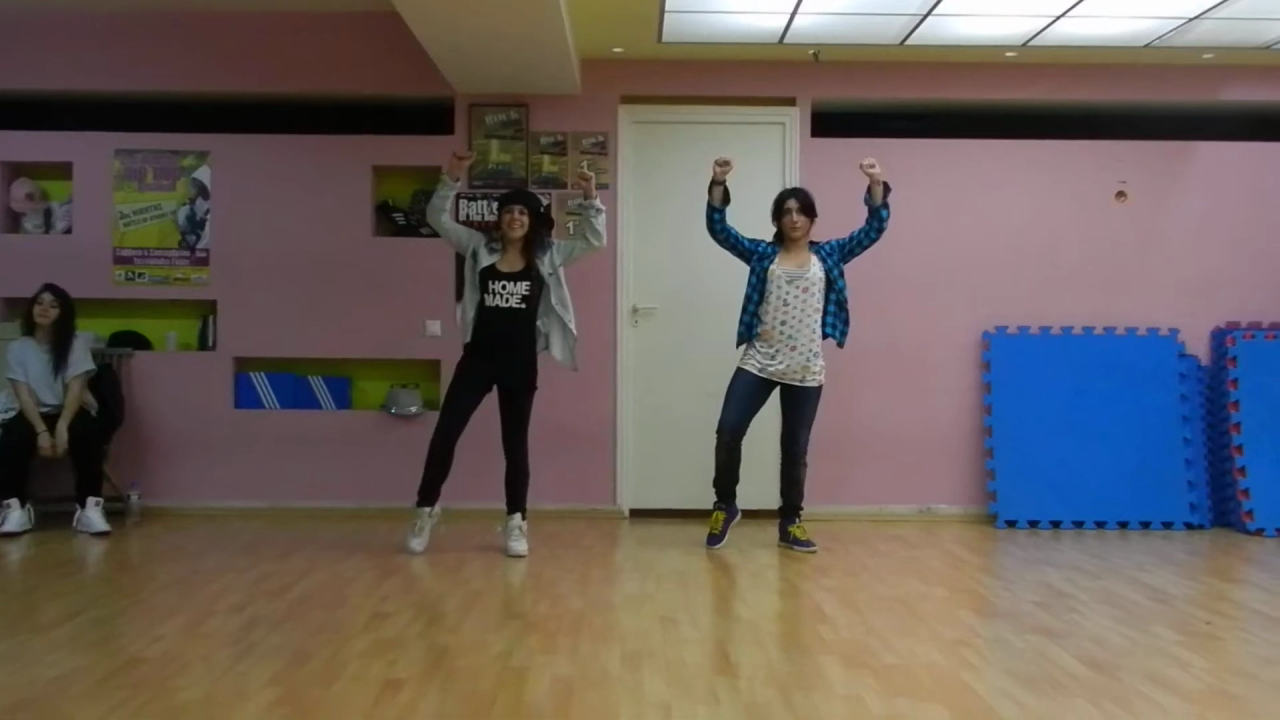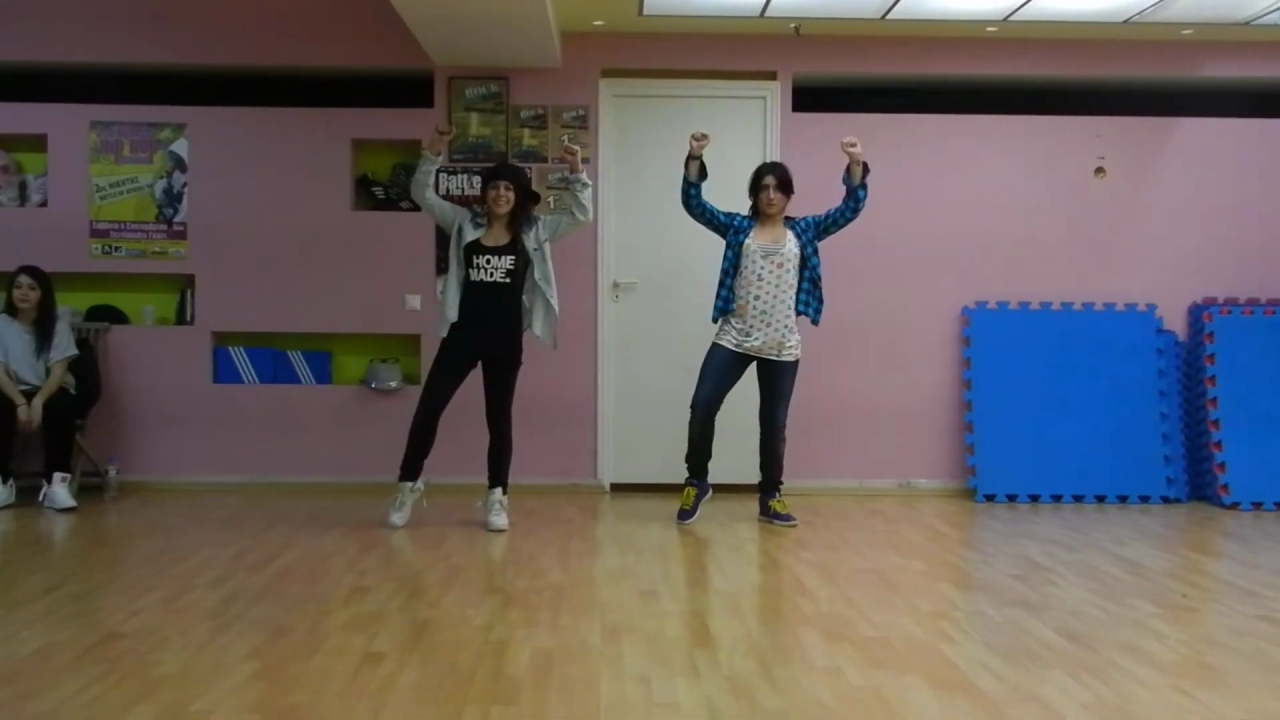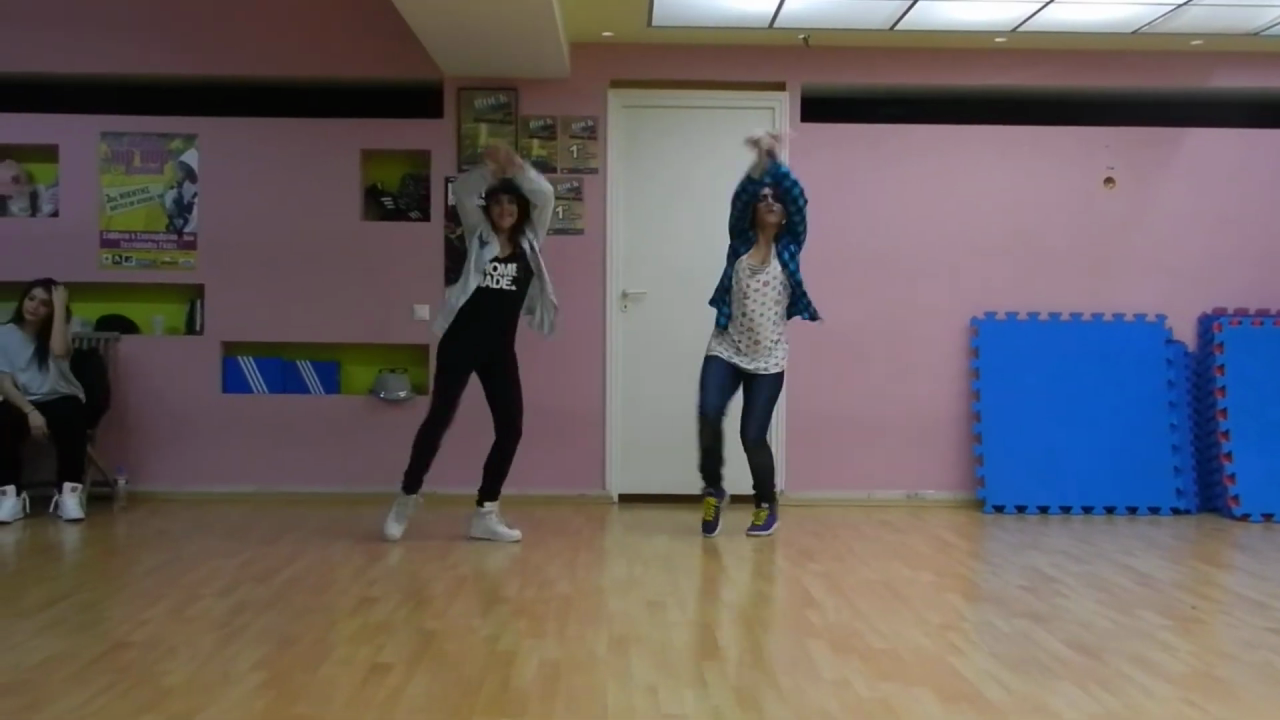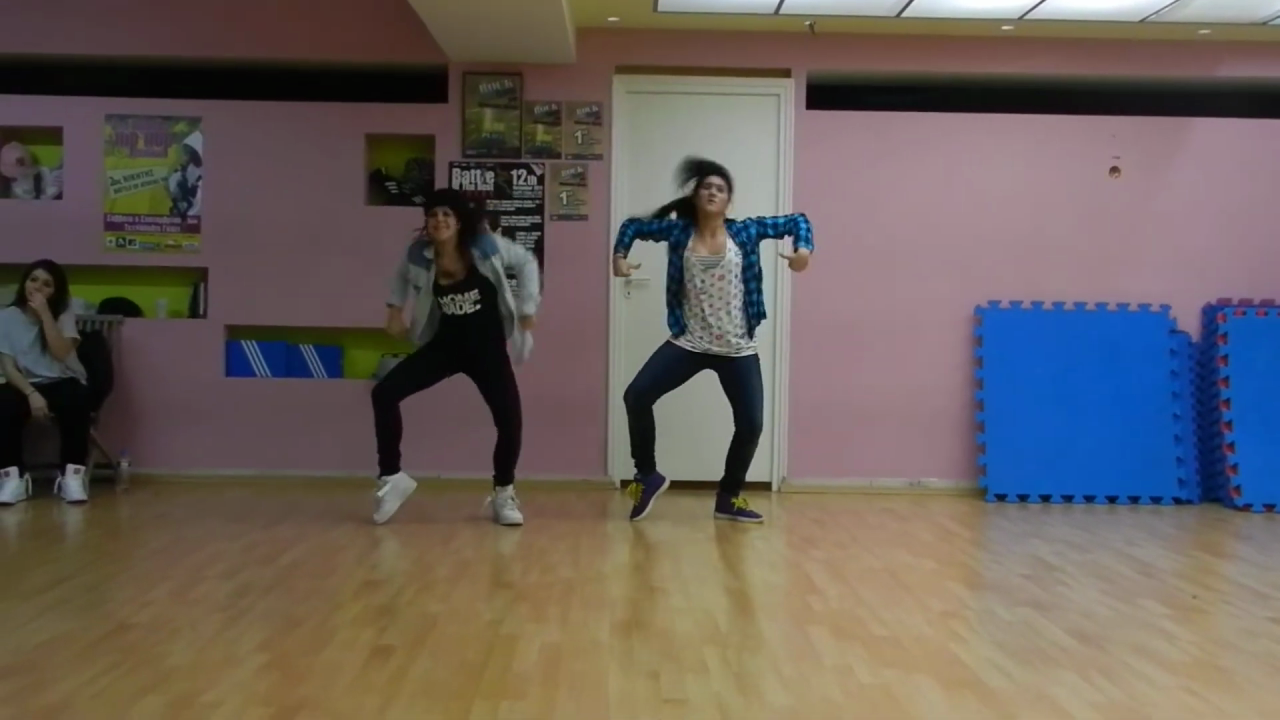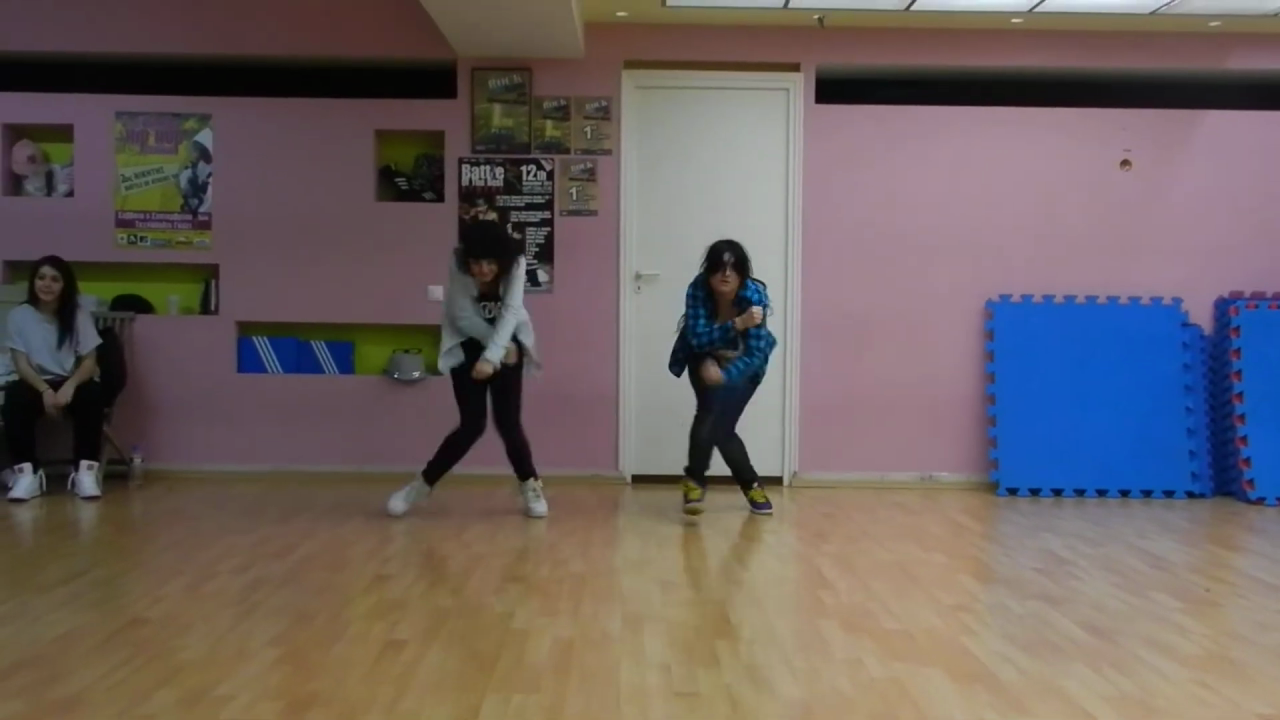
dt=1s
person 1, frame 1
left shoulder: (548, 255)
right shoulder: (479, 248)
left elbow: (594, 240)
right elbow: (438, 219)
left wrist: (591, 199)
right wrist: (452, 180)
left hip: (520, 362)
right hip: (478, 357)
left knee: (515, 443)
right knee: (445, 433)
left ankle: (516, 524)
right ankle: (426, 511)
person 1, frame 2
left shoulder: (534, 231)
right shoulder: (464, 223)
left elbow: (581, 214)
right elbow: (423, 194)
left wrist: (577, 173)
right wrist: (432, 155)
left hip: (505, 337)
right hip: (464, 332)
left knee: (499, 418)
right knee: (428, 408)
left ankle: (497, 499)
right ankle: (408, 486)
person 1, frame 3
left shoulder: (529, 239)
right shoulder: (479, 234)
left elbow: (545, 195)
right elbow: (462, 190)
left wrist: (517, 168)
right wrist: (490, 168)
left hip: (502, 349)
right hip: (462, 341)
left knee: (510, 429)
right knee: (440, 415)
left ankle: (486, 513)
right ankle: (406, 498)
person 1, frame 4
left shoulder: (486, 246)
right shoulder: (420, 255)
left elbow: (525, 262)
right elbow: (402, 276)
left wrist: (528, 309)
right wrist: (395, 308)
left hip: (487, 346)
right hip: (445, 344)
left knee: (510, 420)
right knee: (383, 393)
left ankle: (503, 495)
right ankle: (392, 479)
person 1, frame 5
left shoulder: (514, 264)
right shoulder: (459, 264)
left elbow: (511, 314)
right elbow: (461, 315)
left wrist: (490, 359)
right wrist: (496, 343)
left hip: (503, 350)
right hip: (467, 347)
left knee: (508, 424)
right knee: (472, 426)
left ankle: (530, 488)
right ankle: (422, 485)
person 2, frame 1
left shoulder: (829, 255)
right shoulder: (762, 254)
left elbow: (874, 230)
right elbow: (718, 229)
left wrist: (876, 184)
right wrist: (718, 184)
left hip: (806, 370)
right hip: (759, 363)
left knee: (795, 448)
right knee: (728, 431)
left ankle: (790, 523)
right ankle: (725, 506)
person 2, frame 2
left shoulder: (804, 231)
right shoulder: (738, 227)
left elbow: (850, 209)
right elbow: (693, 204)
left wrist: (856, 164)
right wrist: (695, 158)
left hip: (782, 345)
right hip: (735, 338)
left knee: (774, 423)
right knee: (702, 406)
left ankle: (770, 498)
right ankle: (697, 483)
person 2, frame 3
left shoulder: (790, 243)
right shoulder: (741, 238)
left elbow: (797, 198)
right elbow: (742, 196)
left wrist: (772, 157)
right wrist: (761, 160)
left hip: (768, 359)
right hip: (725, 351)
left knee: (754, 435)
right knee: (709, 415)
left ankle: (766, 505)
right ankle: (713, 491)
person 2, frame 4
left shoulder: (745, 231)
right shoulder: (679, 231)
left elbow: (797, 221)
right elbow: (633, 225)
left wrist: (803, 248)
right wrist: (619, 255)
left hip: (737, 348)
right hip: (689, 342)
left knee: (751, 422)
right knee: (636, 396)
left ankle: (729, 497)
right ankle: (648, 476)
person 2, frame 5
left shoulder: (754, 295)
right shoulder: (698, 289)
left elbow: (756, 353)
right elbow: (697, 339)
left wrist: (724, 376)
right wrist: (737, 323)
left hip: (743, 363)
right hip: (704, 357)
left knee: (721, 428)
right knee: (708, 412)
left ankle: (750, 484)
right ankle: (694, 480)
person 3, frame 1
left shoulder: (76, 343)
left elbow: (75, 389)
right elbow: (23, 395)
left wrist: (62, 426)
right wrist: (41, 431)
left hip: (71, 412)
right hip: (35, 414)
left knee: (86, 433)
left ankle: (90, 508)
person 3, frame 2
left shoulder: (57, 325)
left elbow: (58, 372)
left wrist: (38, 401)
right wrist: (20, 403)
left hip: (50, 391)
left knee: (62, 409)
left ankle: (56, 484)
person 3, frame 3
left shoulder: (53, 333)
left elbow: (59, 351)
left wrist: (60, 305)
right wrist: (30, 411)
left hip: (59, 400)
right hip: (22, 402)
left knee: (74, 416)
left ankle: (69, 493)
person 3, frame 4
left shoulder: (63, 315)
left elbow: (61, 354)
left wrist: (45, 313)
right wrist: (31, 394)
left hip: (61, 383)
right hip: (25, 385)
left knee: (77, 399)
left ankle: (72, 475)
person 3, frame 5
left shoulder: (79, 315)
right shoulder: (19, 315)
left elbow: (90, 362)
right elbow: (21, 364)
left wrist: (69, 385)
right wrist: (45, 390)
left hip: (72, 383)
right hip: (37, 383)
left knee: (92, 396)
right knee: (14, 398)
left ankle: (86, 471)
right ankle: (27, 472)
